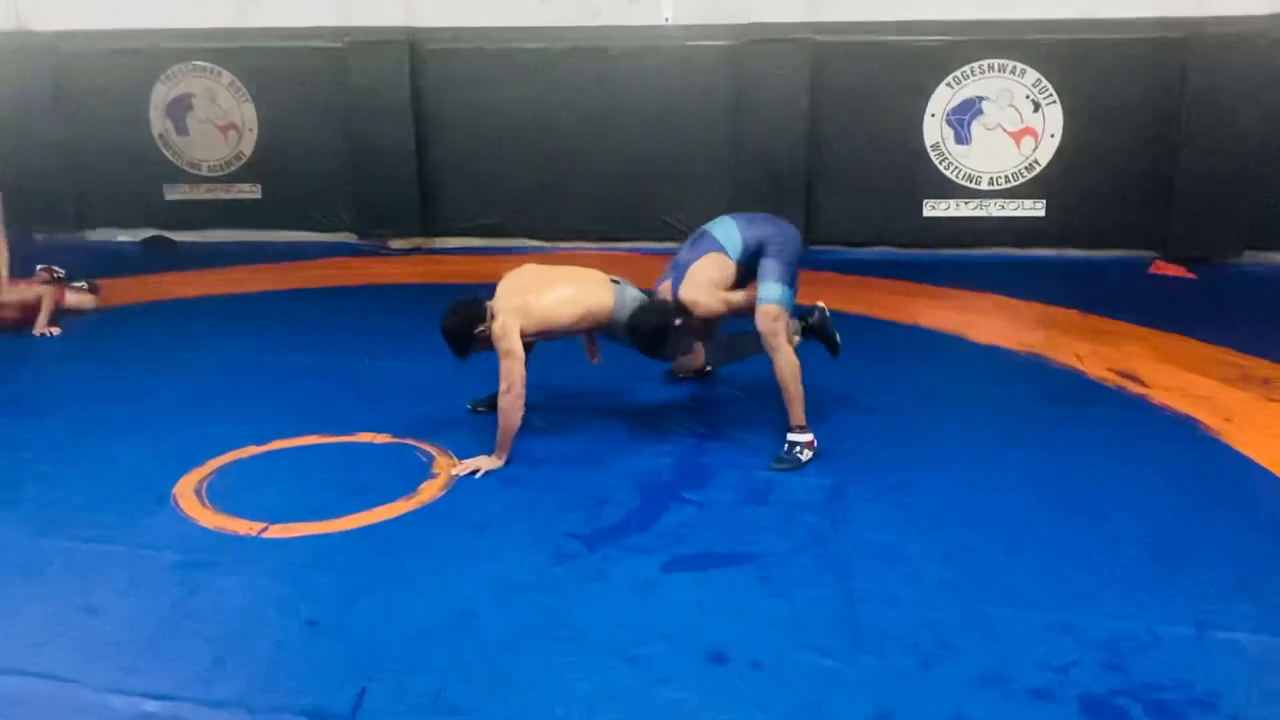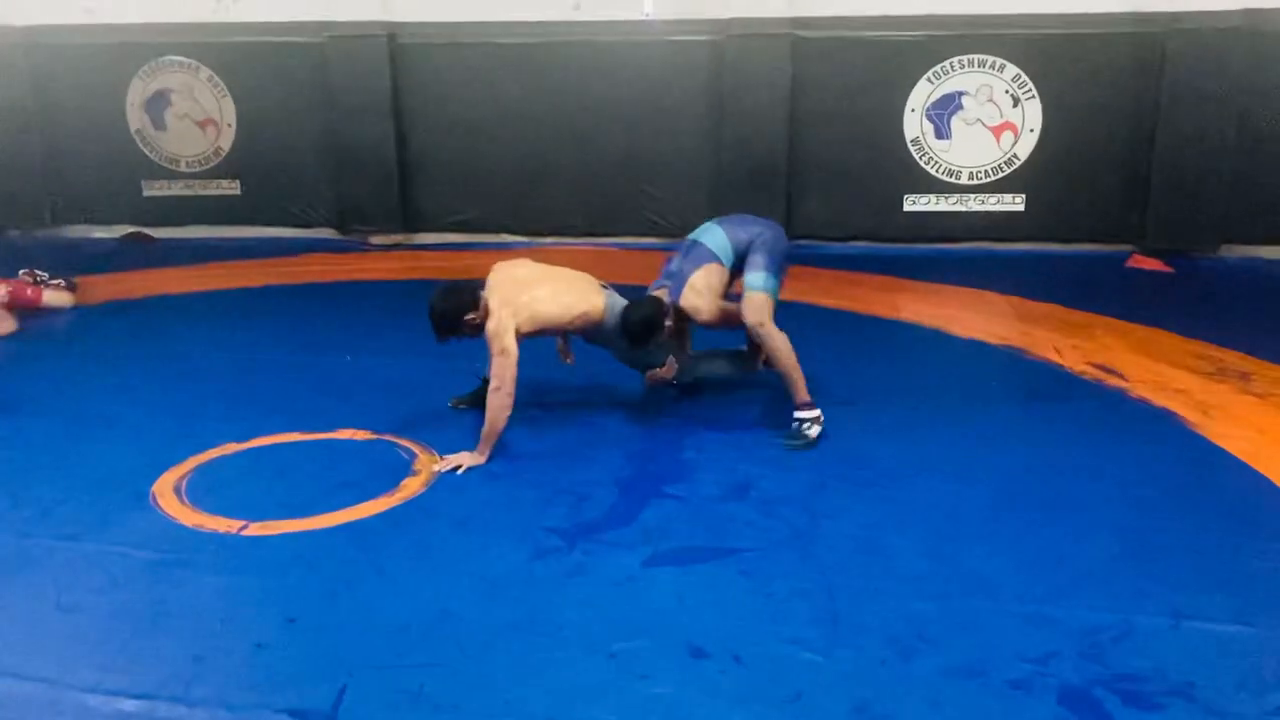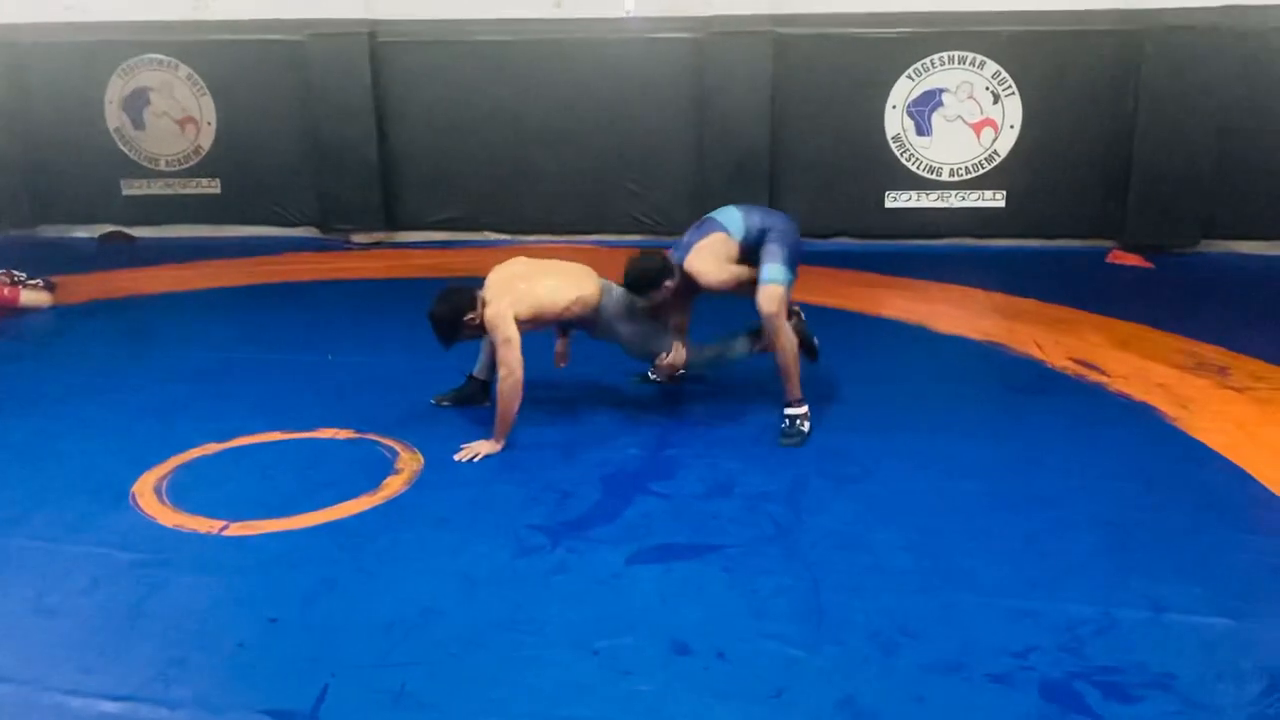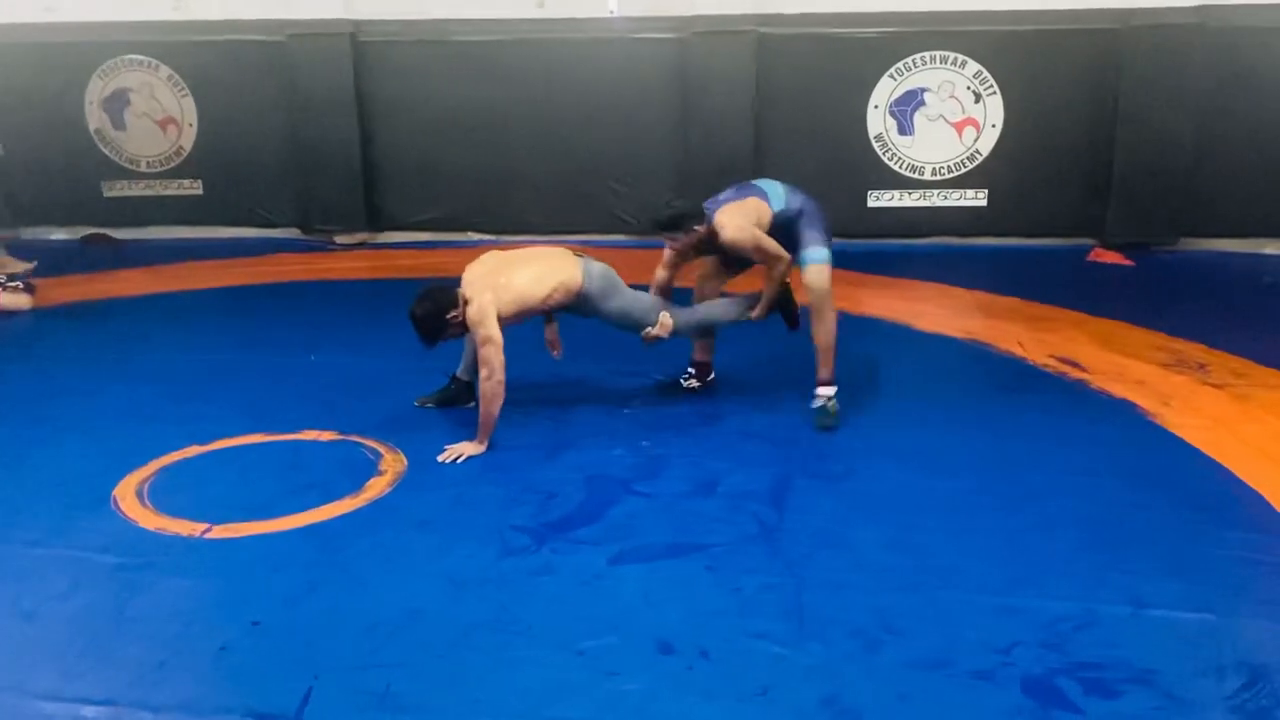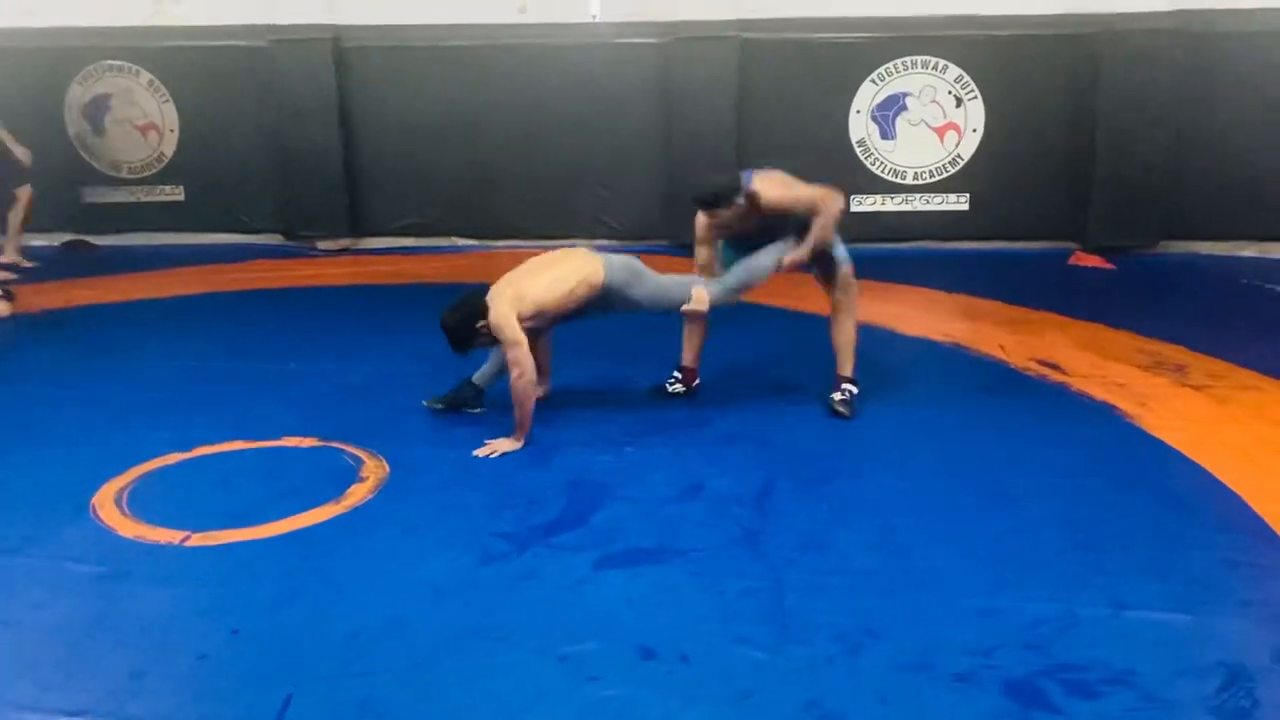
dt=0.4s
person 1, frame 1
left shoulder: (503, 325)
right shoulder: (510, 282)
left elbow: (513, 393)
left wrist: (498, 457)
right wrist: (588, 334)
left hip: (622, 313)
right hip: (612, 286)
left ankle: (800, 329)
person 1, frame 2
left shoulder: (501, 322)
right shoulder: (501, 273)
left elbow: (502, 391)
left wrist: (481, 453)
left hip: (609, 318)
right hip: (599, 290)
person 1, frame 3
left shoulder: (496, 313)
right shoulder: (498, 276)
left elbow: (510, 377)
left wrist: (499, 440)
right wrist: (562, 336)
left hip: (605, 311)
right hip: (592, 284)
left knee: (684, 362)
left ankle: (767, 339)
right ankle: (477, 387)
person 1, frame 4
left shoulder: (477, 311)
right shoulder: (474, 271)
left elbow: (493, 379)
left wrist: (480, 442)
right wrist: (550, 323)
left hip: (590, 288)
right hip: (574, 263)
left knee: (681, 320)
left ankle: (766, 304)
right ankle: (460, 388)
person 1, frame 5
left shoulder: (499, 318)
right shoulder: (501, 295)
left elbow: (521, 374)
left wrist: (518, 437)
right wrist: (541, 381)
left hip: (612, 281)
right hip: (599, 264)
left knee: (712, 294)
person 2, frame 1
left shoulder: (700, 302)
right shoulder: (662, 299)
left elbow: (752, 300)
right wrist: (698, 351)
left hip: (775, 237)
right hip: (741, 231)
left knee: (770, 330)
left ankle: (801, 434)
person 2, frame 2
left shoulder: (701, 310)
right shoulder: (654, 299)
left elbow: (746, 315)
left hip: (761, 236)
right hip: (727, 232)
left knee: (757, 320)
left ankle: (807, 410)
person 2, frame 3
left shoulder: (708, 275)
right shoulder: (668, 267)
left elbow: (757, 278)
right elbow: (671, 315)
left hip: (773, 231)
right hip: (739, 223)
left knee: (771, 311)
right knee: (678, 308)
left ankle: (797, 407)
right ankle: (677, 366)
person 2, frame 4
left shoulder: (732, 234)
right shoulder: (691, 234)
left elbow: (782, 259)
right elbow: (665, 270)
left wrist: (764, 302)
left hip: (798, 213)
right hip: (759, 205)
left knee: (818, 287)
right knee: (705, 283)
left ankle: (825, 387)
right ankle: (701, 370)
person 2, frame 5
left shoulder: (769, 196)
right shoulder: (706, 220)
left elbow: (834, 202)
right elbow: (704, 269)
left wrist: (807, 250)
left hip: (795, 218)
right hip: (749, 232)
left knee: (844, 285)
left ankle: (845, 383)
right ankle: (687, 375)
